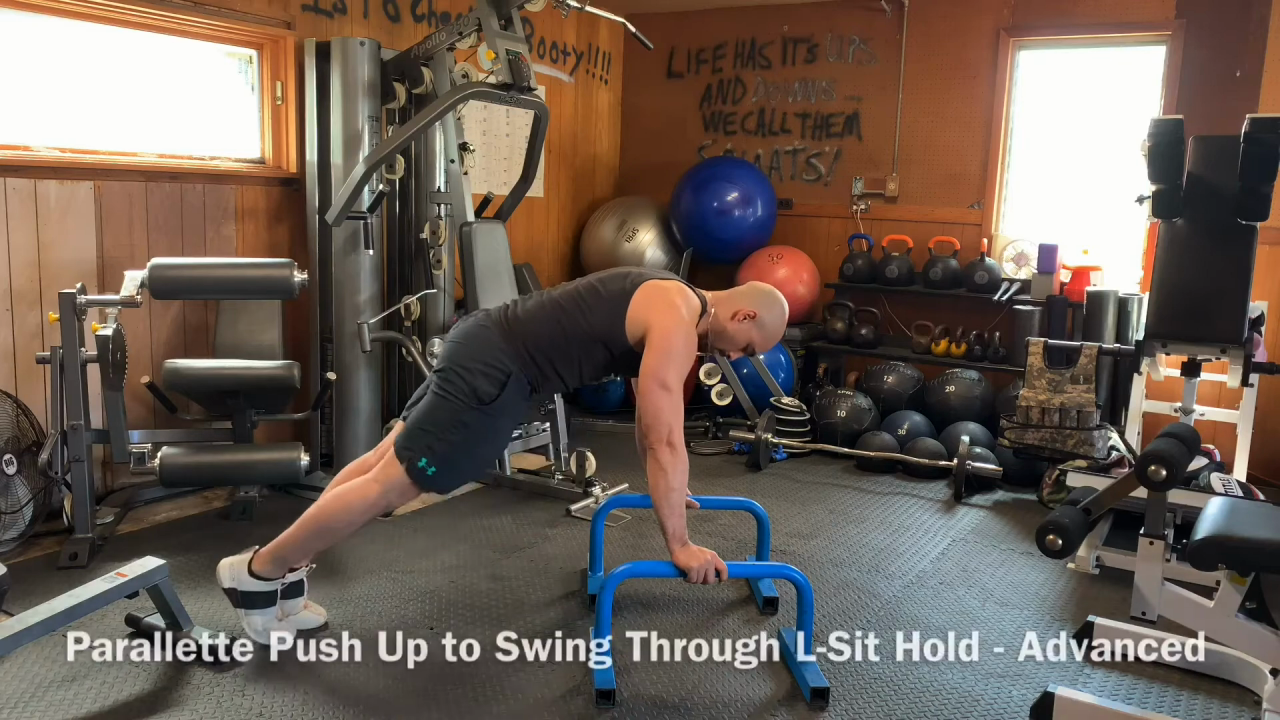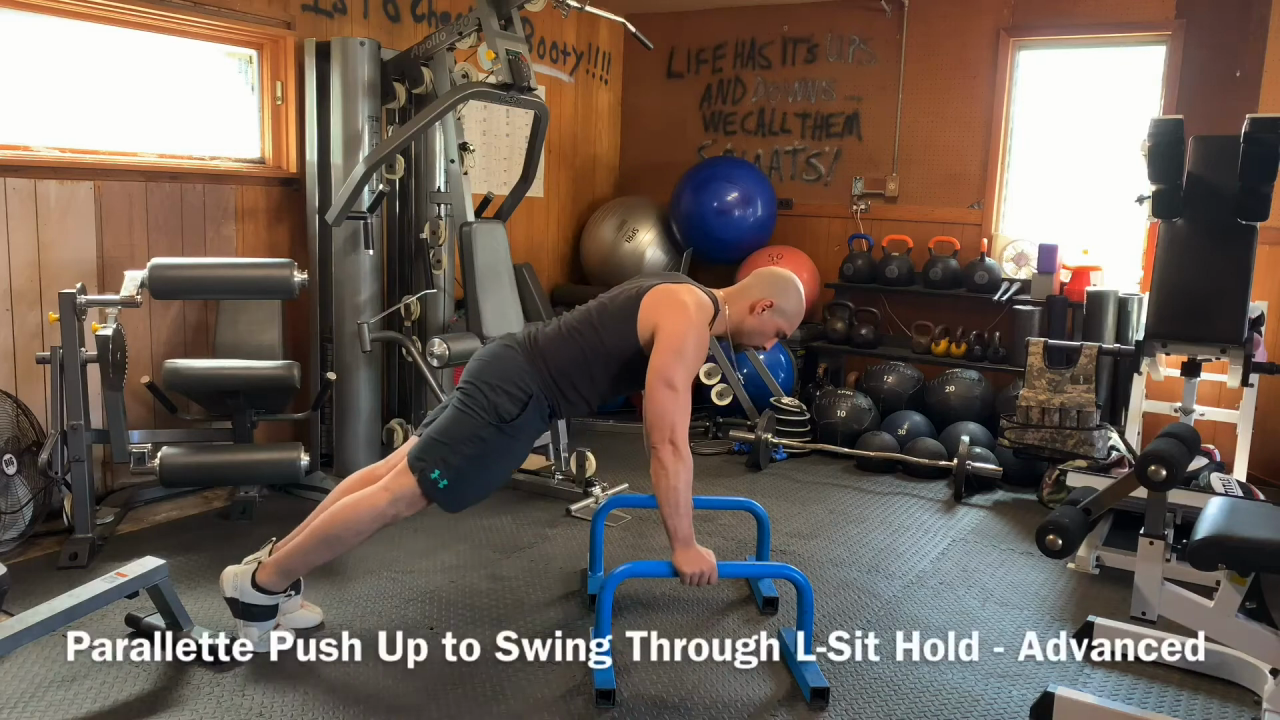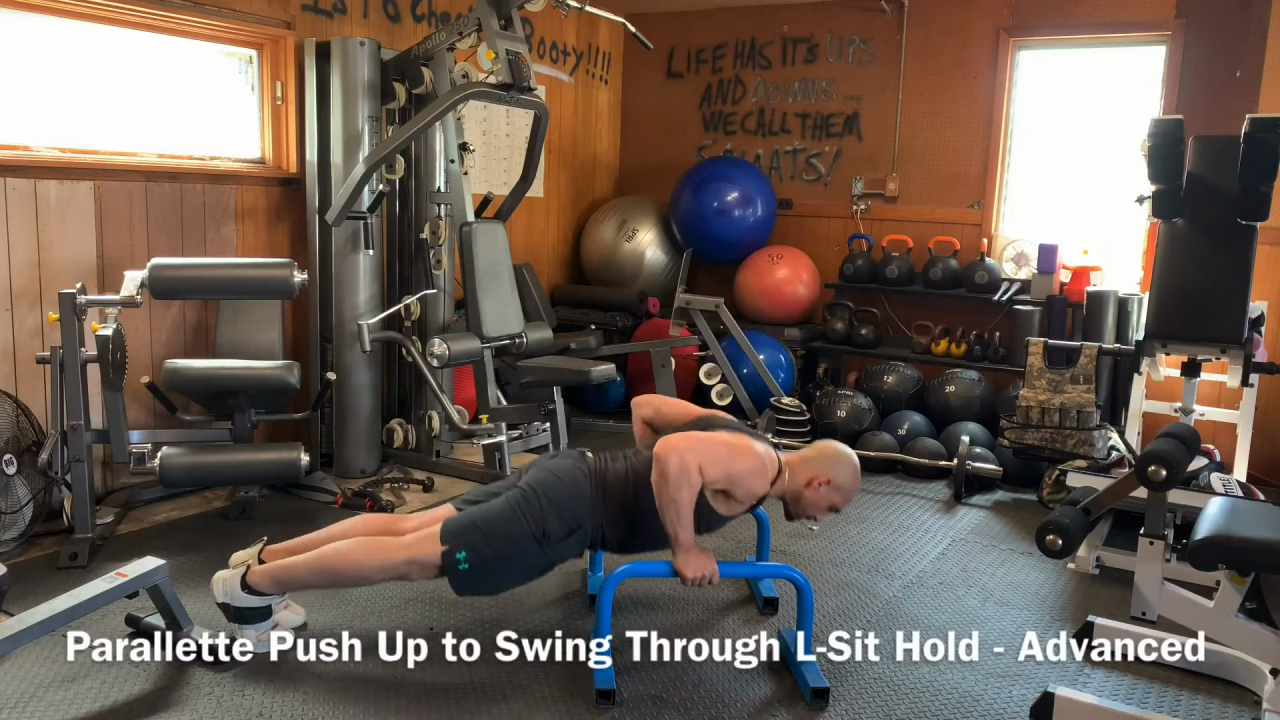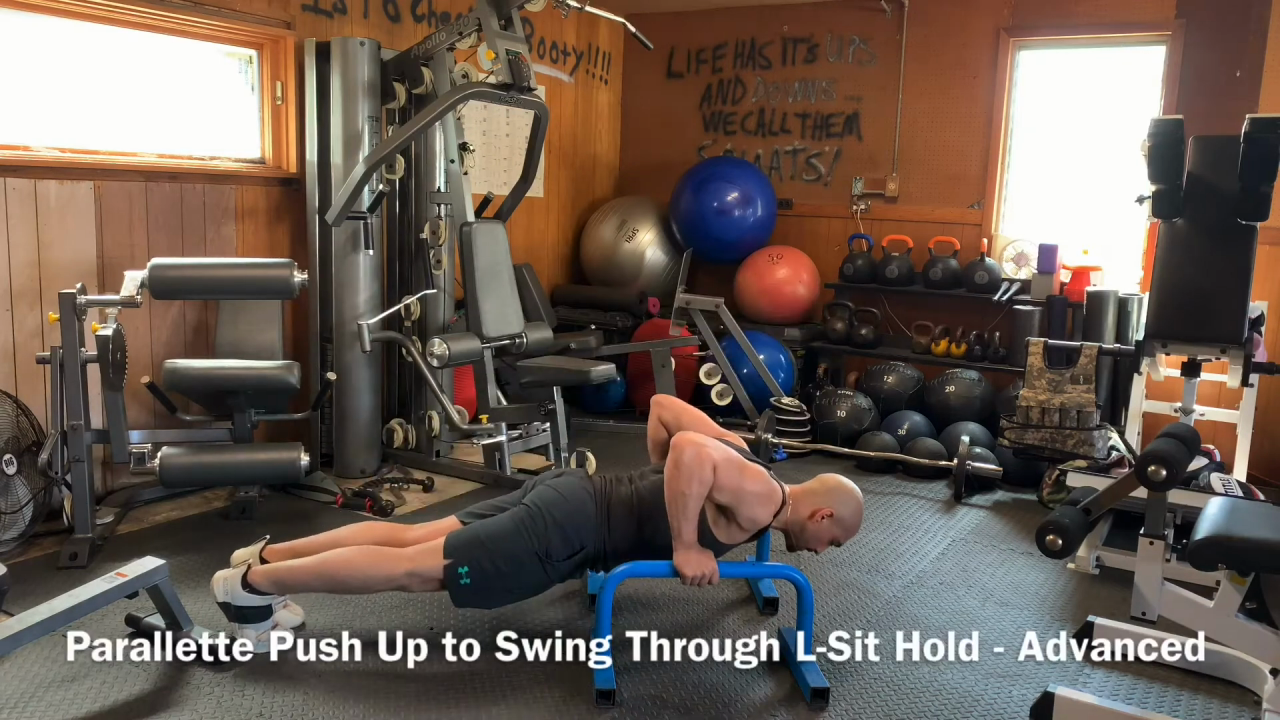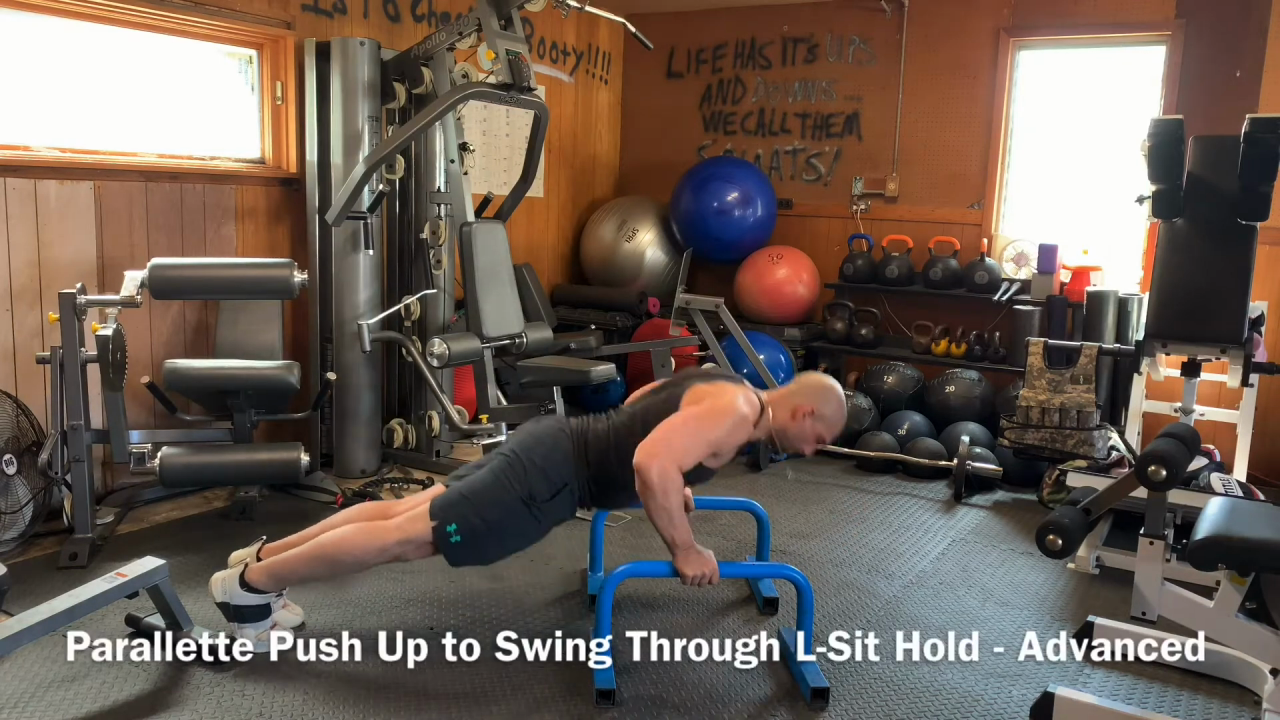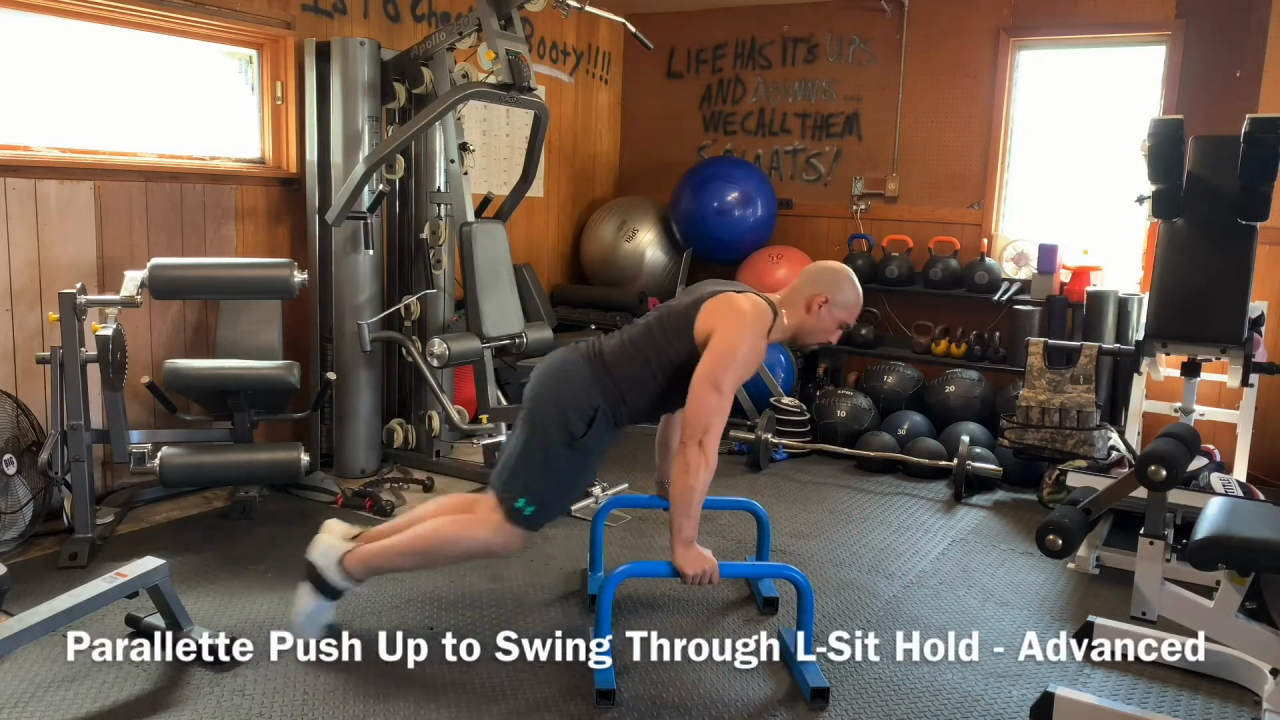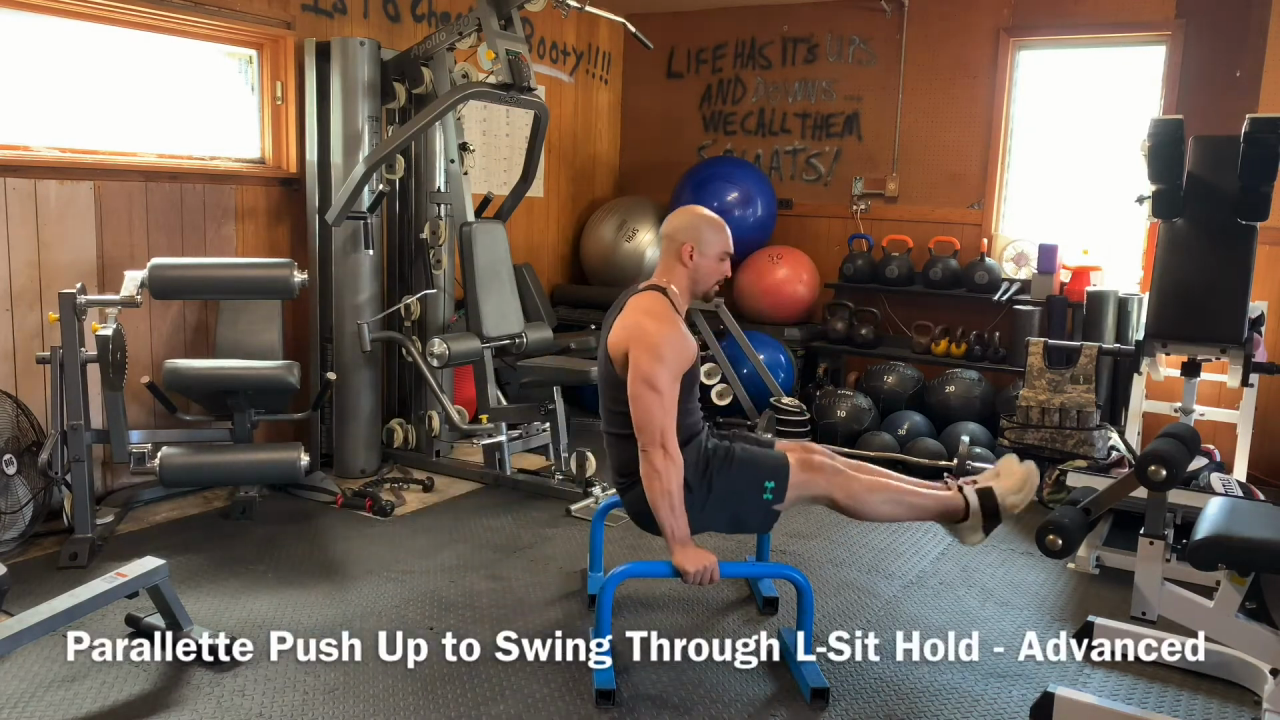
dt=0.7s
person 1, frame 1
left shoulder: (671, 300)
right shoulder: (678, 323)
left elbow: (651, 416)
right elbow: (665, 442)
left wrist: (666, 489)
right wrist: (680, 546)
left hip: (483, 341)
right hip: (493, 370)
left knee: (388, 458)
right knee: (391, 485)
left ankle: (287, 572)
right ankle: (256, 573)
person 1, frame 2
left shoulder: (683, 299)
right shoulder: (688, 321)
left elbow: (658, 417)
right elbow: (669, 442)
left wrist: (671, 489)
right wrist: (684, 545)
left hip: (511, 371)
right hip: (515, 393)
left knee: (396, 469)
right knee: (399, 495)
left ankle: (277, 561)
right ankle: (259, 585)
person 1, frame 3
left shoulder: (736, 432)
right shoulder: (757, 468)
left elbow: (643, 405)
right elbow: (672, 458)
right wrist: (685, 549)
left hip: (567, 476)
right hip: (566, 510)
left knee: (413, 526)
right knee: (413, 558)
left ankle: (266, 555)
right ankle: (252, 583)
person 1, frame 4
left shoulder: (741, 455)
right shoulder: (761, 500)
left elbow: (663, 407)
right elbow: (689, 452)
right wrist: (685, 544)
left hip: (569, 495)
right hip: (567, 530)
left knee: (415, 536)
right knee: (413, 569)
left ankle: (267, 555)
right ankle: (250, 584)
person 1, frame 5
left shoulder: (726, 389)
right shoulder: (734, 413)
right elbow: (650, 463)
left wrist: (670, 486)
right wrist: (684, 549)
left hip: (554, 445)
right hip: (552, 474)
left knee: (409, 509)
right knee: (405, 536)
left ankle: (265, 554)
right ankle: (250, 581)
person 1, frame 6
left shoulder: (733, 304)
right shoulder: (745, 327)
left elbow: (677, 406)
right elbow: (699, 437)
left wrist: (670, 496)
right wrist: (684, 543)
left hip: (569, 384)
right hip: (570, 403)
left knee: (505, 515)
right knee: (501, 529)
left ankle: (355, 540)
right ankle: (340, 561)
person 1, frame 7
left shoulder: (647, 304)
right shoulder: (656, 326)
right elbow: (657, 447)
right wrist: (682, 546)
left hip: (688, 457)
right hip: (680, 485)
left knee: (810, 457)
right knee: (822, 477)
left ankle: (960, 505)
right ankle: (968, 510)
